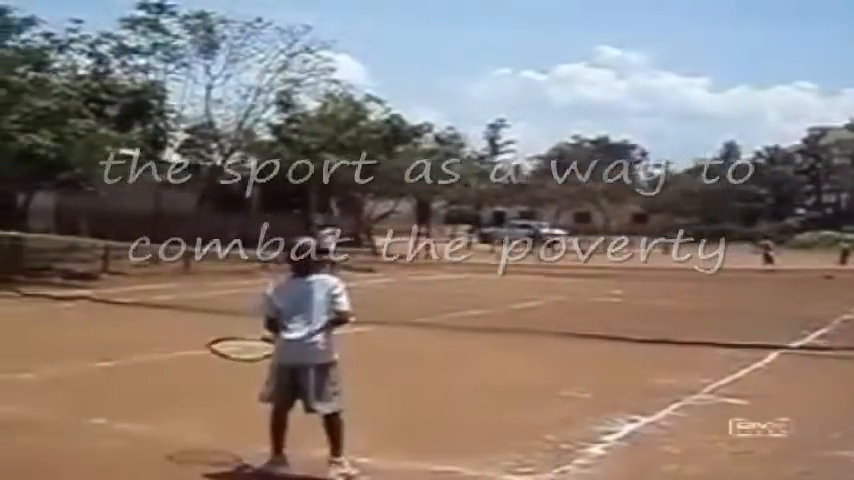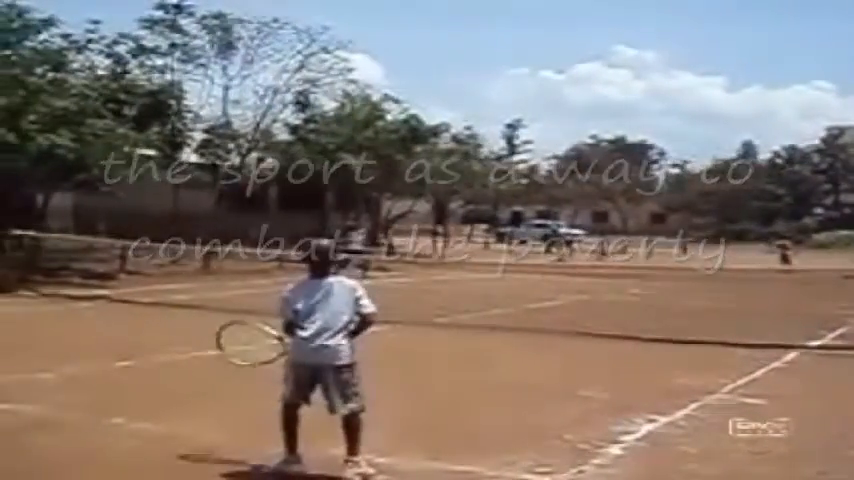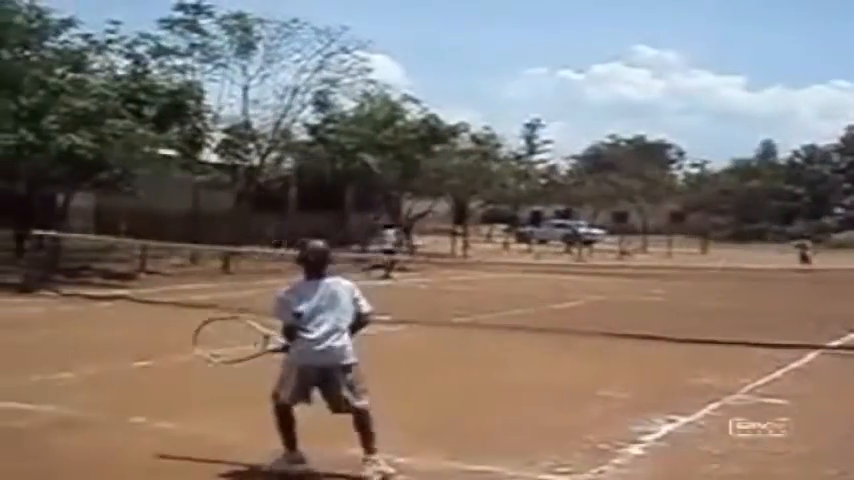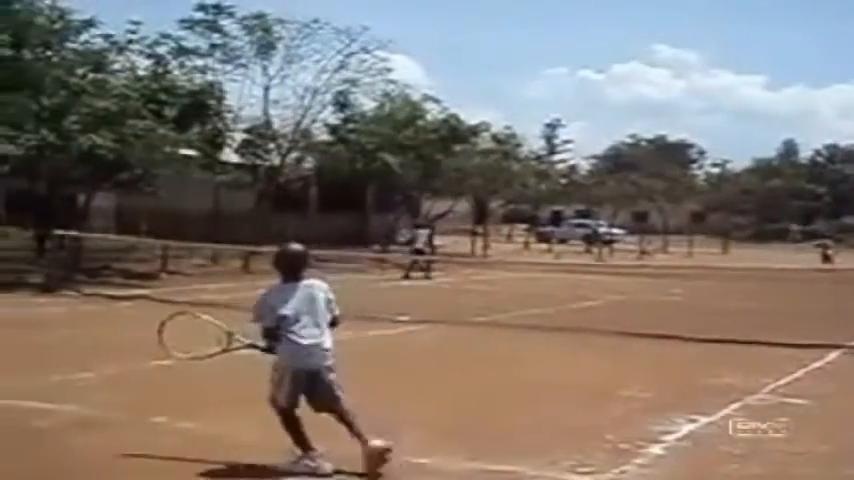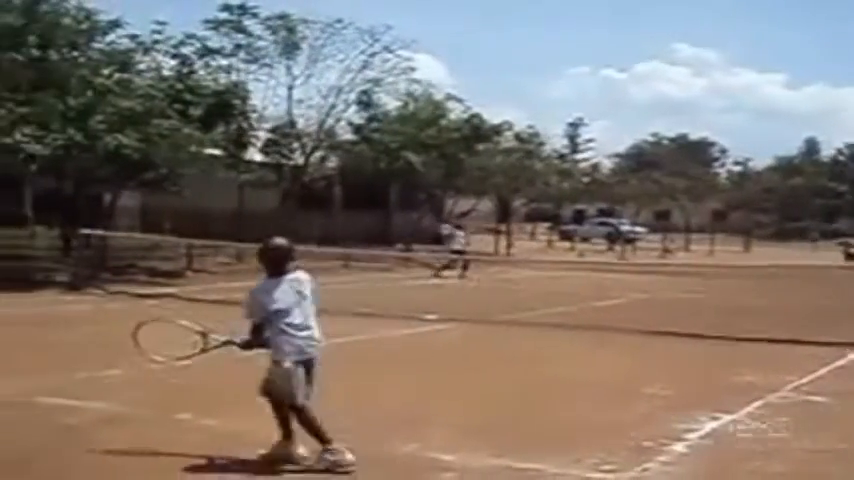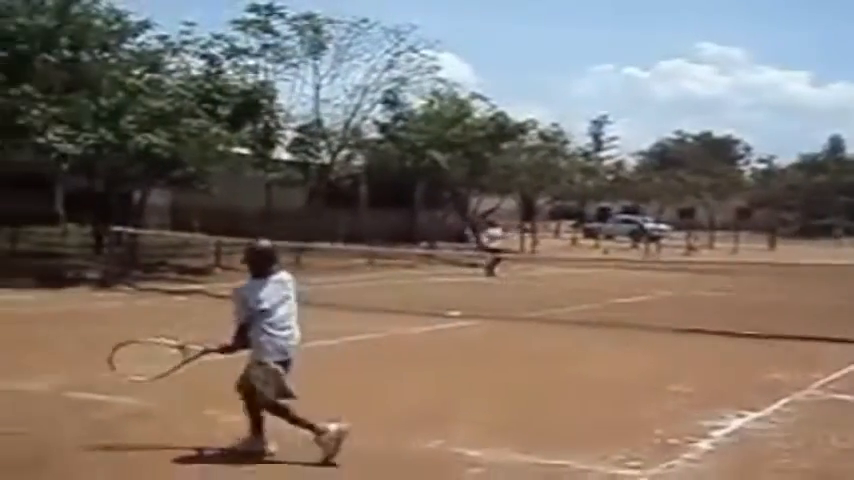
dt=0.2s
person 1, frame 1
left shoulder: (278, 288)
right shoulder: (332, 284)
left elbow: (271, 324)
right elbow: (344, 316)
right wrist: (324, 326)
left hip: (286, 355)
right hip: (318, 354)
left knee: (280, 407)
right knee: (330, 409)
left ankle: (277, 459)
person 1, frame 2
left shoulder: (295, 291)
right shoulder: (351, 287)
left elbow: (288, 327)
right elbow: (368, 319)
left hip: (302, 355)
right hip: (336, 355)
left knee: (291, 404)
right knee: (350, 408)
left ankle: (291, 457)
person 1, frame 3
left shoulder: (290, 293)
right shoulder: (345, 287)
left elbow: (287, 330)
right elbow: (363, 319)
left hip: (303, 358)
right hip: (339, 355)
left knee: (282, 403)
right knee: (359, 407)
left ankle: (292, 456)
person 1, frame 4
left shoulder: (271, 296)
right shoulder: (321, 288)
left elbow: (269, 334)
right elbow: (334, 320)
left wrist: (273, 346)
left hip: (291, 360)
right hip: (322, 356)
left knee: (283, 407)
right knee: (336, 406)
left ankle: (311, 457)
right ankle: (368, 443)
person 1, frame 5
left shoulder: (260, 292)
right shoulder: (304, 279)
left elbow: (258, 328)
left wrist: (251, 342)
left hip: (288, 352)
right hip: (309, 348)
left knee: (297, 404)
right knee: (272, 392)
left ankle: (333, 451)
right ankle: (288, 444)
person 1, frame 6
left shoulder: (245, 292)
right shoulder: (286, 280)
left elbow: (244, 328)
left wrist: (233, 346)
left hip: (267, 352)
right hip: (285, 347)
left knee: (273, 403)
right knee: (247, 388)
left ankle: (326, 430)
right ankle: (257, 439)
